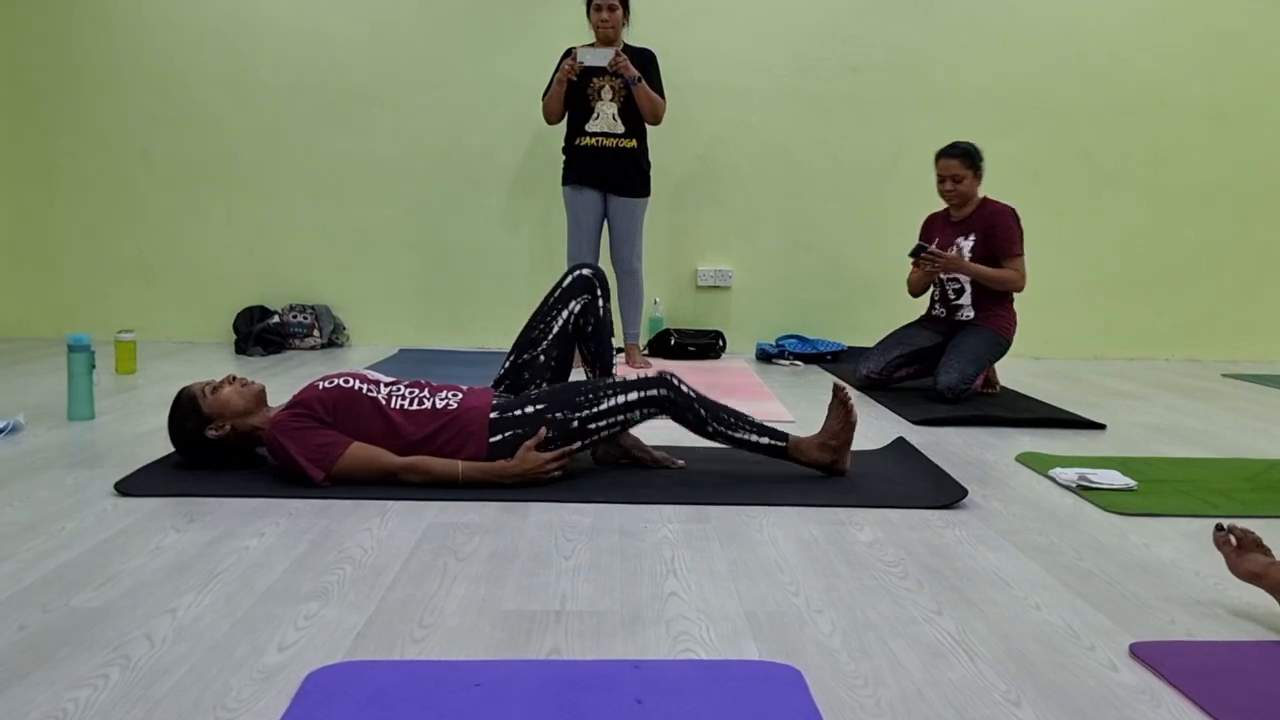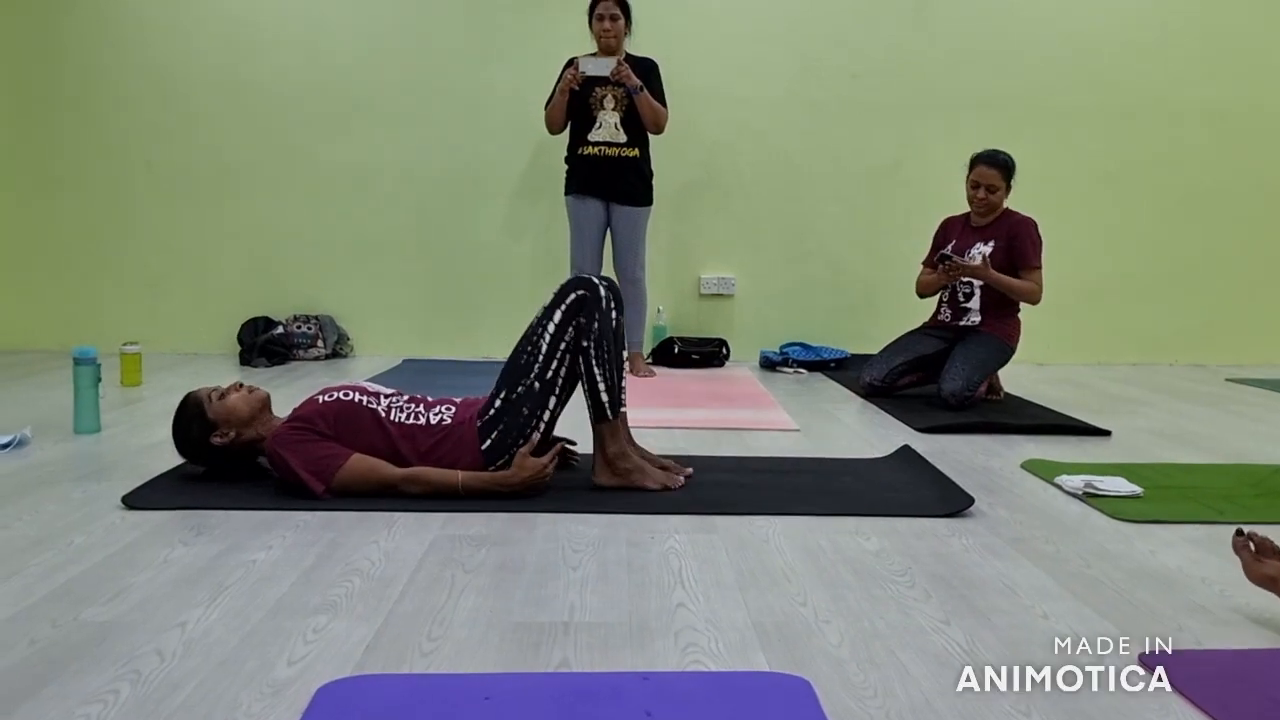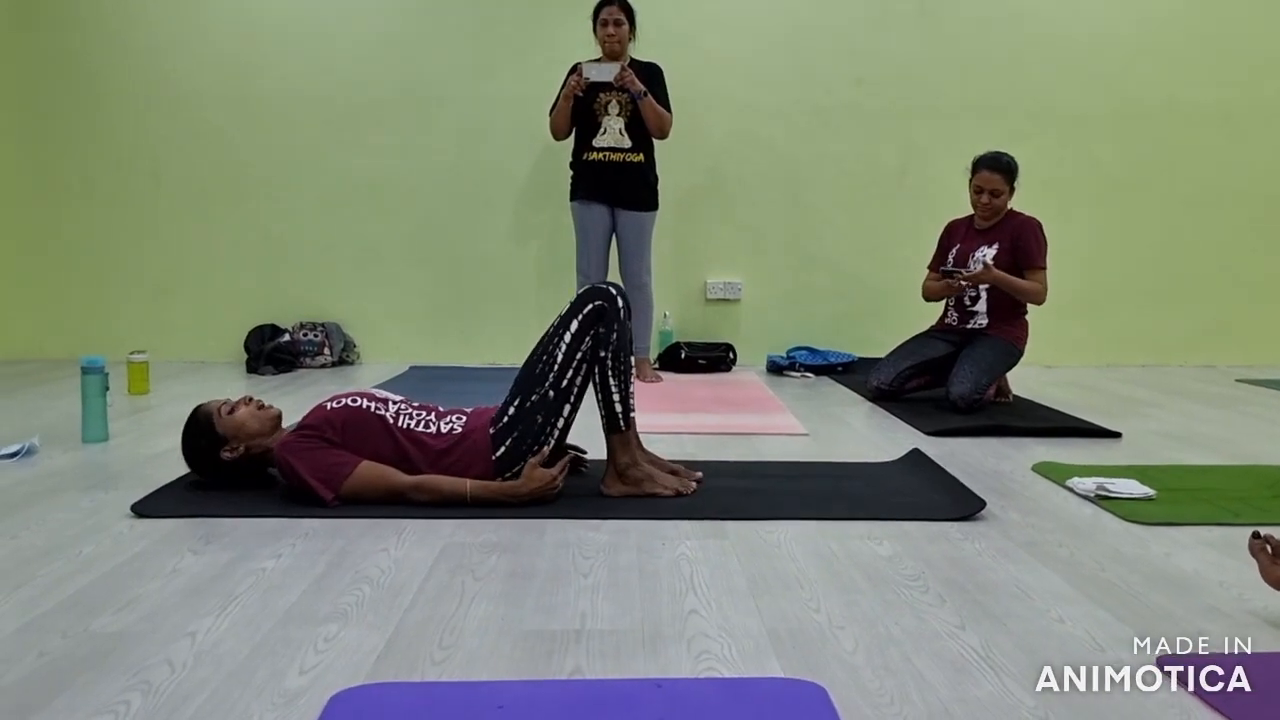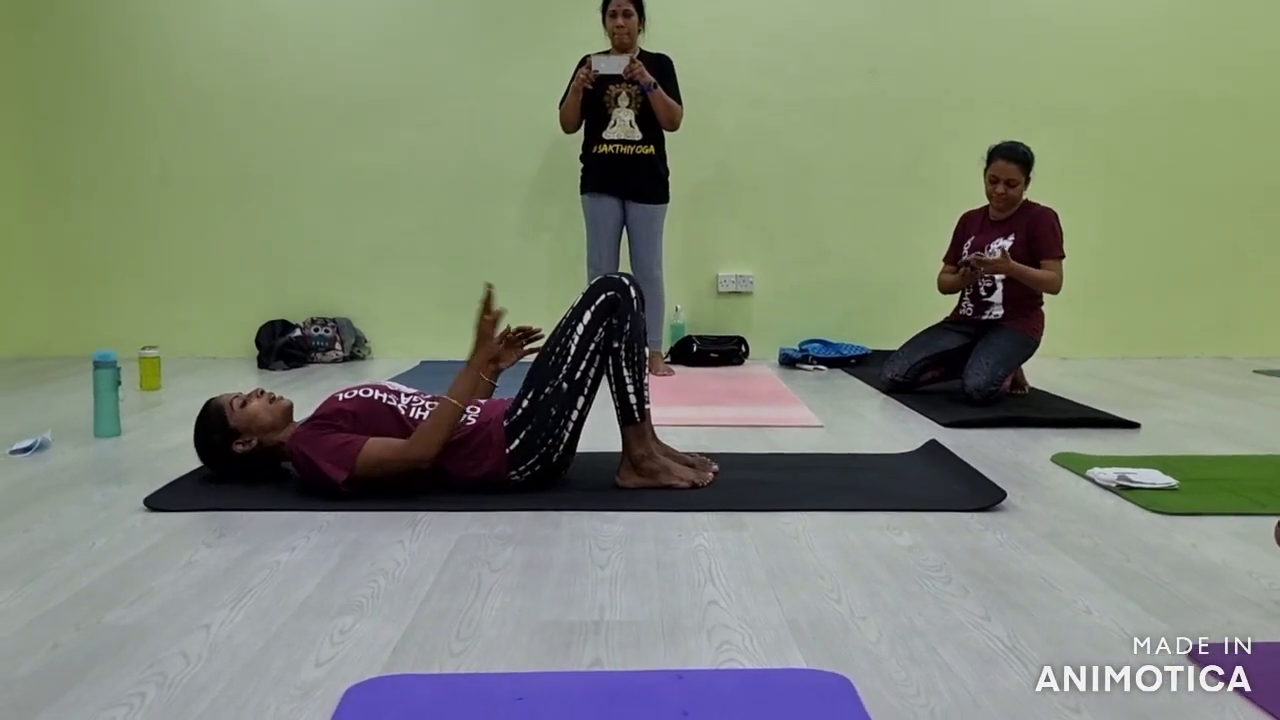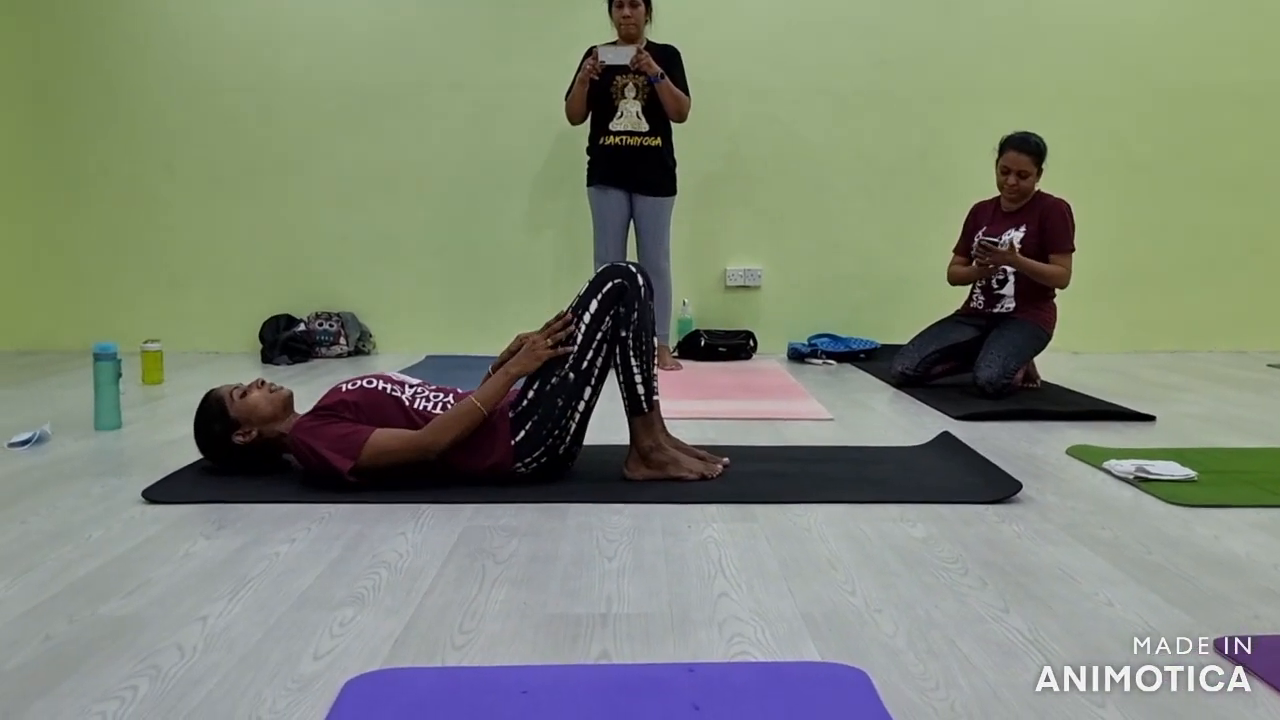
dt=0.7s
person 1, frame 1
left shoulder: (303, 410)
right shoulder: (288, 436)
right elbow: (401, 468)
right wrist: (502, 473)
left hip: (496, 404)
right hip: (496, 436)
left knee: (585, 280)
right knee: (659, 387)
left ankle: (612, 437)
right ankle: (806, 450)
person 1, frame 2
left shoulder: (303, 425)
right shoulder: (289, 447)
right elbow: (402, 479)
left wrist: (532, 437)
right wrist: (504, 481)
left hip: (479, 419)
right hip: (489, 445)
left knee: (599, 292)
right knee: (581, 295)
left ankle: (616, 447)
right ankle: (614, 458)
person 1, frame 3
left shoulder: (309, 434)
right shoulder: (297, 455)
right elbow: (410, 488)
left wrist: (547, 438)
right wrist: (512, 490)
left hip: (493, 433)
right hip: (504, 453)
left knee: (605, 301)
right knee: (599, 307)
left ankle: (629, 454)
right ankle: (624, 470)
person 1, frame 4
left shoulder: (320, 431)
right shoulder: (311, 448)
right elbow: (421, 452)
left wrist: (492, 368)
right wrist: (475, 361)
left hip: (507, 426)
right hip: (520, 450)
left knee: (616, 289)
right knee: (610, 299)
left ankle: (645, 445)
right ankle: (639, 462)
person 1, frame 5
left shoulder: (323, 420)
right shoulder: (314, 439)
right elbow: (429, 442)
left wrist: (506, 362)
right wrist: (516, 370)
left hip: (516, 421)
right hip: (524, 441)
left knee: (624, 280)
right knee: (619, 288)
left ankle: (654, 438)
right ankle: (648, 452)
person 2, frame 1
left shoulder: (643, 58)
right shoulder: (573, 56)
left elbow: (657, 117)
right elbow: (550, 118)
left wrist: (632, 75)
right wrist: (561, 80)
left hip: (629, 179)
right hip: (581, 177)
left knee: (628, 264)
right knee: (581, 263)
left ankle: (632, 346)
person 2, frame 2
left shoulder: (645, 67)
right shoulder: (575, 66)
left elbow: (658, 125)
right elbow: (553, 127)
left wrist: (634, 84)
right wrist: (563, 89)
left hip: (631, 186)
right hip: (584, 185)
left knee: (632, 272)
right knee: (583, 271)
left ankle: (636, 354)
person 2, frame 3
left shoulder: (649, 72)
right shoulder: (580, 71)
left elbow: (663, 130)
right elbow: (558, 133)
left wrist: (638, 90)
right wrist: (568, 95)
left hip: (637, 191)
right hip: (589, 191)
left knee: (637, 277)
right knee: (590, 277)
left ankle: (642, 359)
person 2, frame 4
left shoulder: (659, 64)
right shoulder: (590, 64)
left elbow: (673, 122)
right elbow: (568, 125)
left wrist: (648, 82)
right wrist: (577, 87)
left hip: (647, 184)
right hip: (600, 184)
left knee: (649, 269)
right knee: (601, 269)
left ankle: (654, 351)
person 2, frame 5
left shoulder: (666, 55)
right shoulder: (595, 55)
left elbow: (681, 113)
right elbow: (574, 117)
left wrist: (655, 73)
right wrist: (583, 79)
left hip: (655, 176)
right hip: (606, 176)
left knee: (656, 262)
right knee: (608, 263)
left ankle: (662, 346)
person 3, frame 1
left shoulder: (999, 216)
right shoulder: (933, 223)
left elbow: (1017, 280)
right elbow: (914, 289)
left wrist: (963, 267)
right wrist: (926, 273)
left hip: (987, 324)
right hip: (938, 322)
left knee: (950, 385)
right knee: (866, 373)
left ankle: (978, 370)
right ankle: (946, 362)
person 3, frame 2
left shoulder: (1020, 227)
right shoulder: (950, 226)
left elbow: (1034, 293)
right elbow: (921, 288)
left wrist: (987, 275)
right wrist: (942, 277)
left hip: (991, 331)
right hip: (942, 327)
left knee: (954, 392)
right knee: (871, 380)
left ankle: (981, 377)
right ankle: (952, 368)
person 3, frame 3
left shoulder: (1024, 228)
right shoulder: (954, 229)
left elbow: (1039, 293)
right elbow: (927, 289)
left wrist: (995, 277)
right wrist: (946, 288)
left hip: (999, 334)
right hip: (950, 330)
left knee: (963, 395)
right knee: (879, 383)
left ankle: (990, 379)
right ankle: (962, 371)
person 3, frame 4
left shoulder: (1040, 219)
right shoulder: (969, 220)
left elbow: (1054, 283)
right elbow: (943, 282)
left wrist: (1010, 268)
right wrist: (962, 279)
left hip: (1015, 325)
right hip: (965, 322)
left knee: (978, 387)
right knee: (893, 375)
left ankle: (1005, 372)
right ankle: (976, 361)
person 3, frame 5
left shoulder: (1053, 210)
right shoulder: (980, 211)
left elbow: (1062, 277)
right elbow: (953, 273)
left wrist: (1015, 261)
right wrist: (978, 270)
left hip: (1026, 318)
right hip: (976, 315)
left knee: (990, 380)
right knee: (903, 369)
left ankle: (1019, 365)
right ankle: (986, 355)
